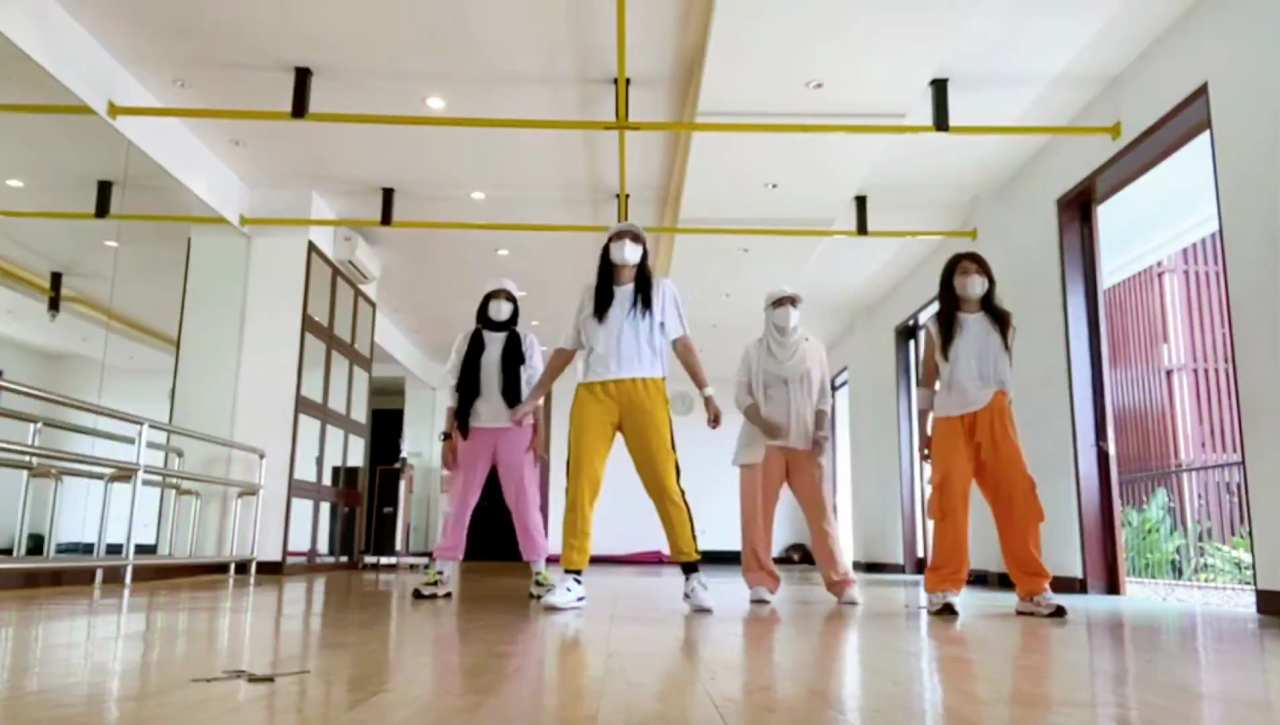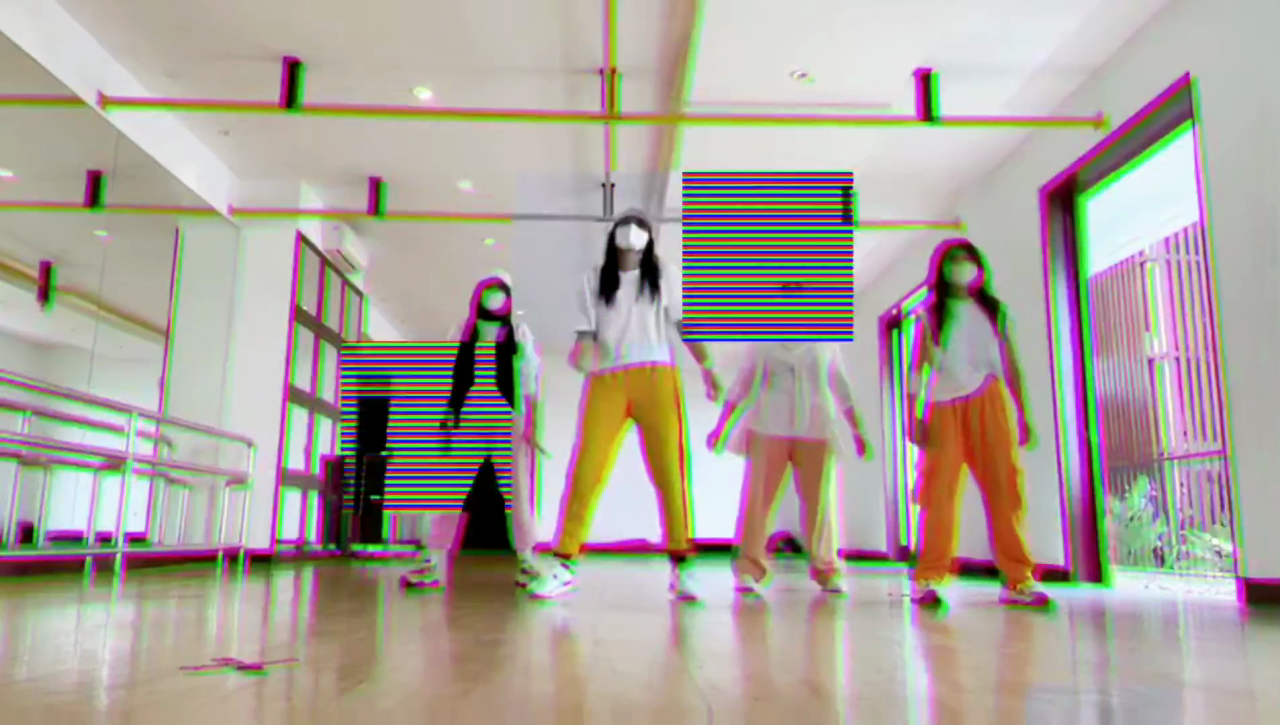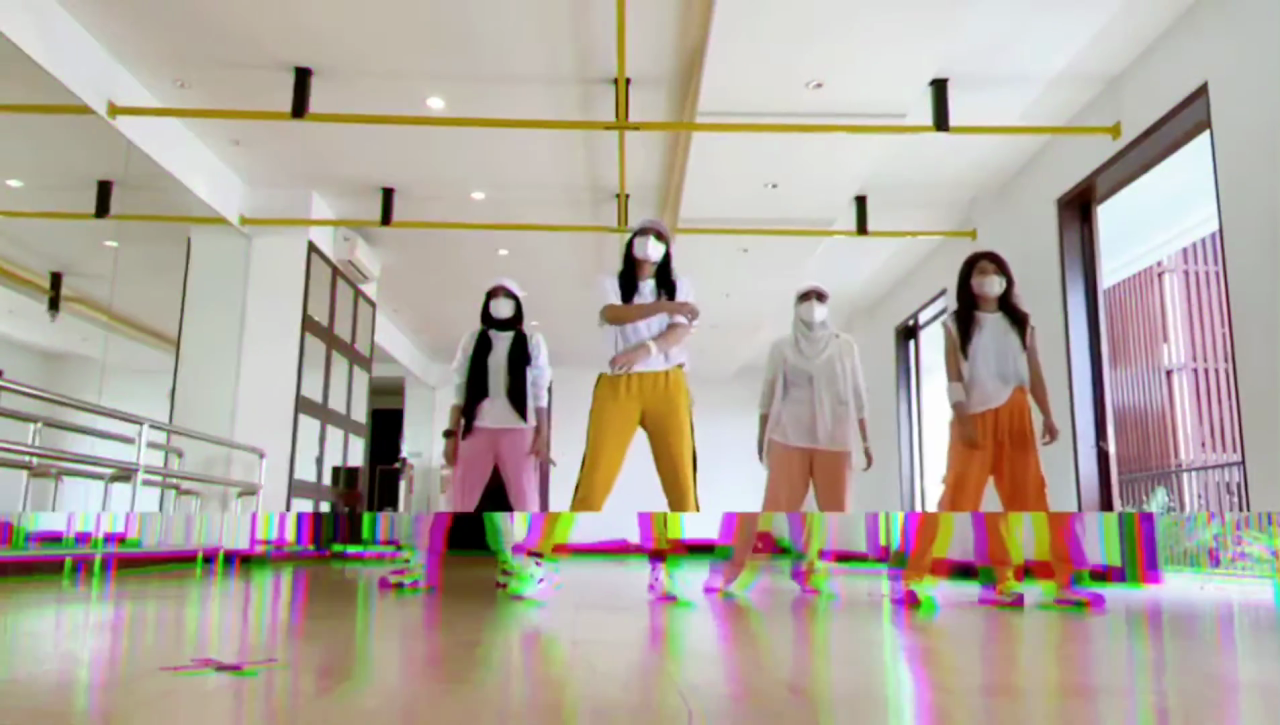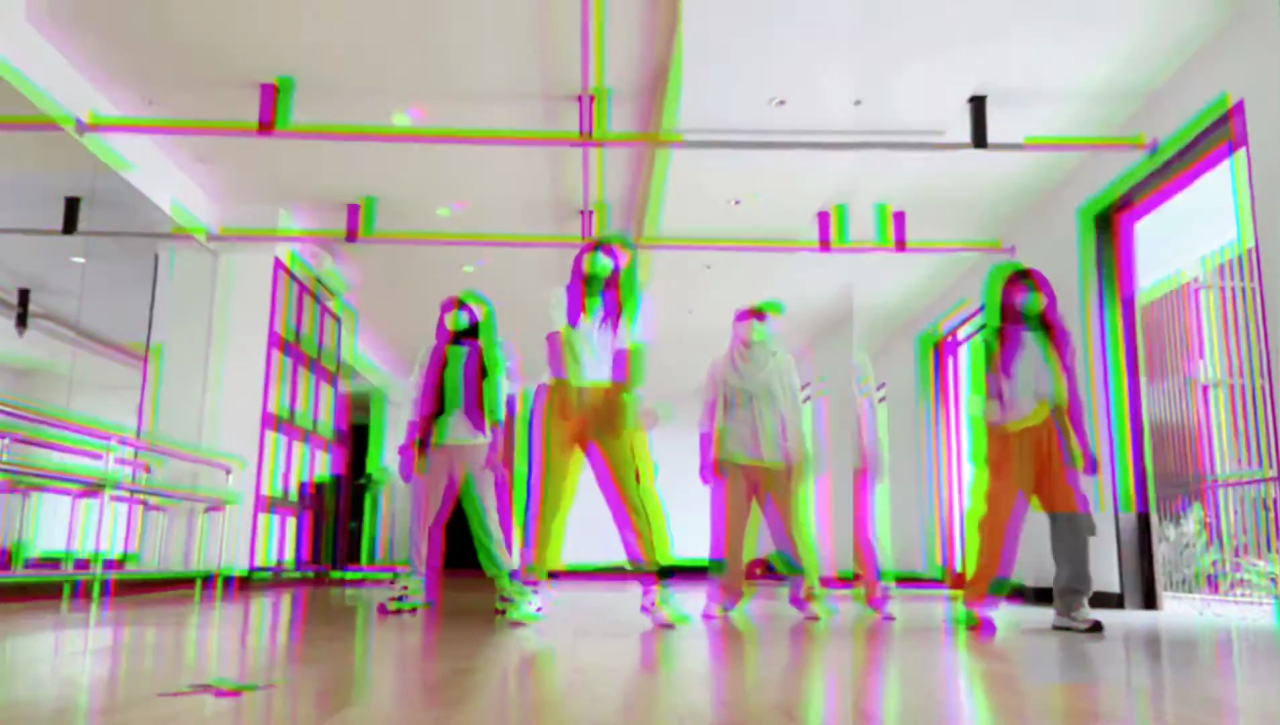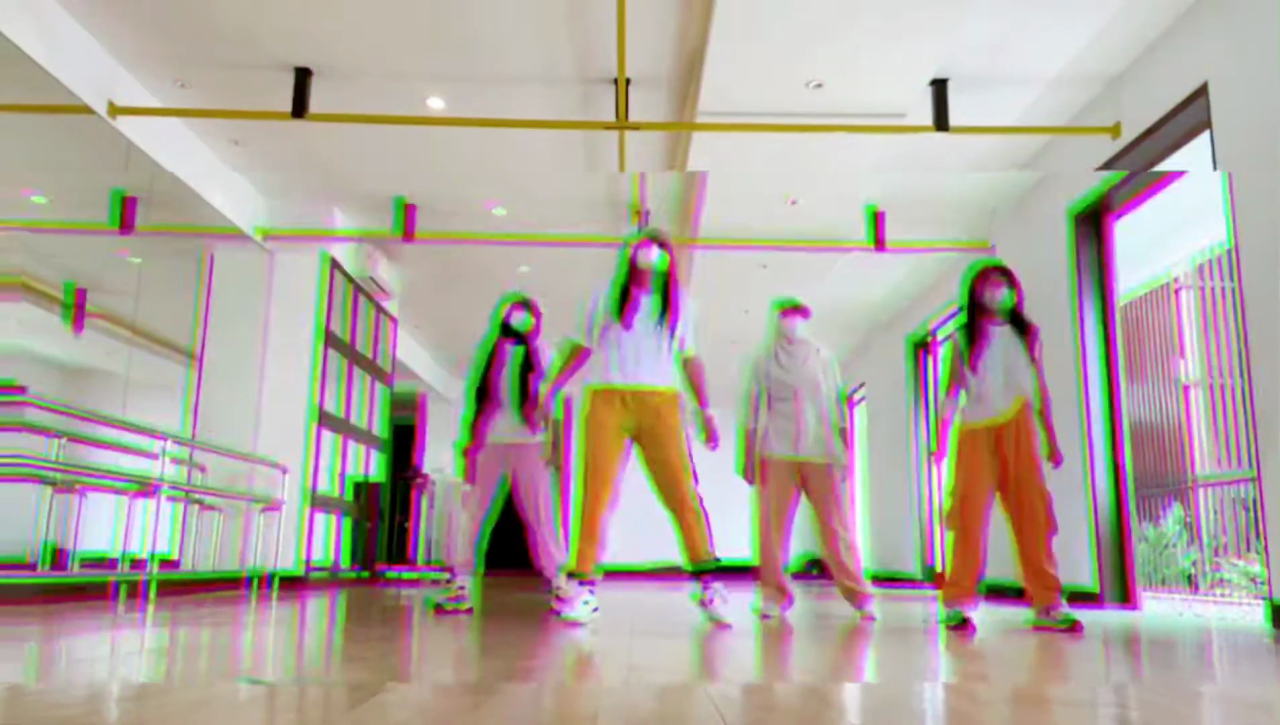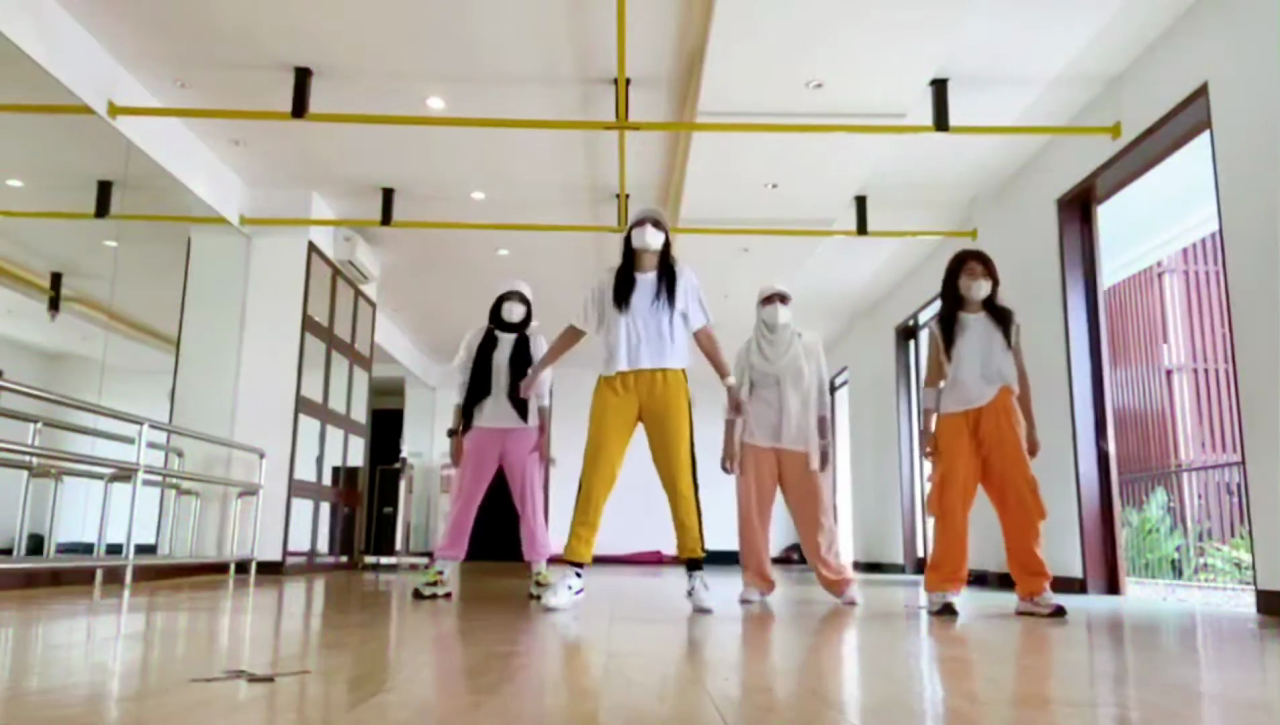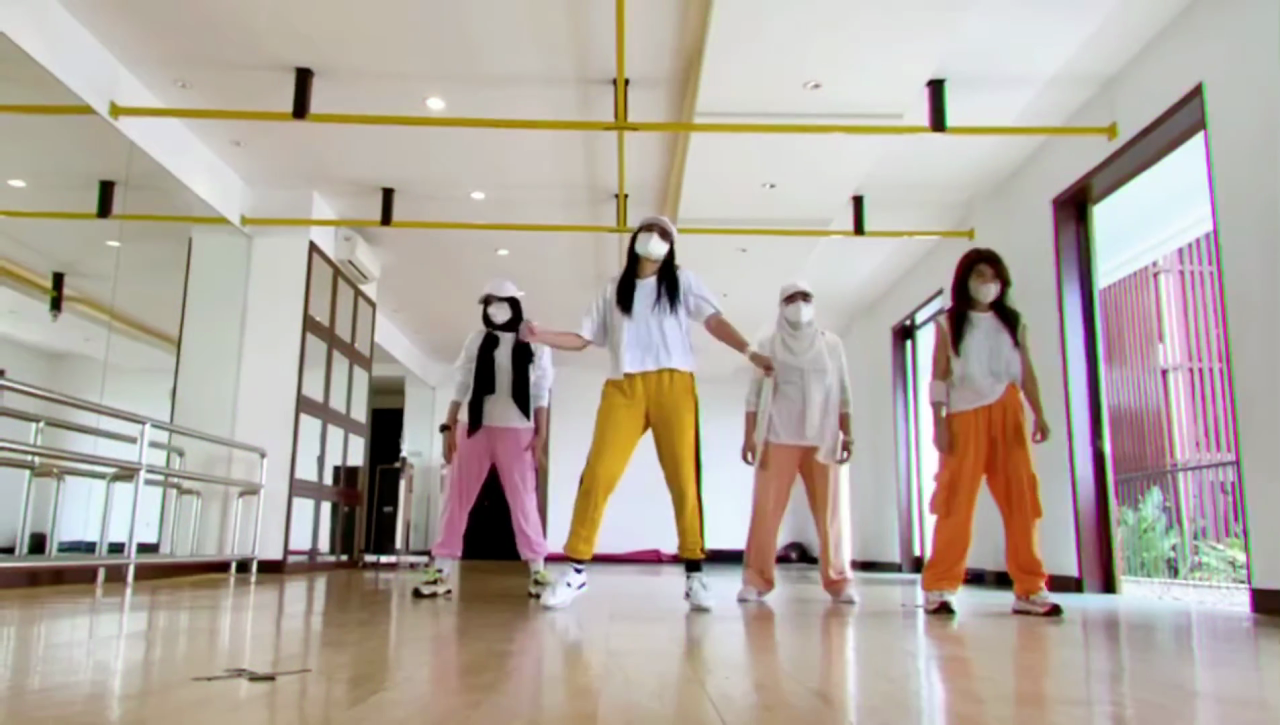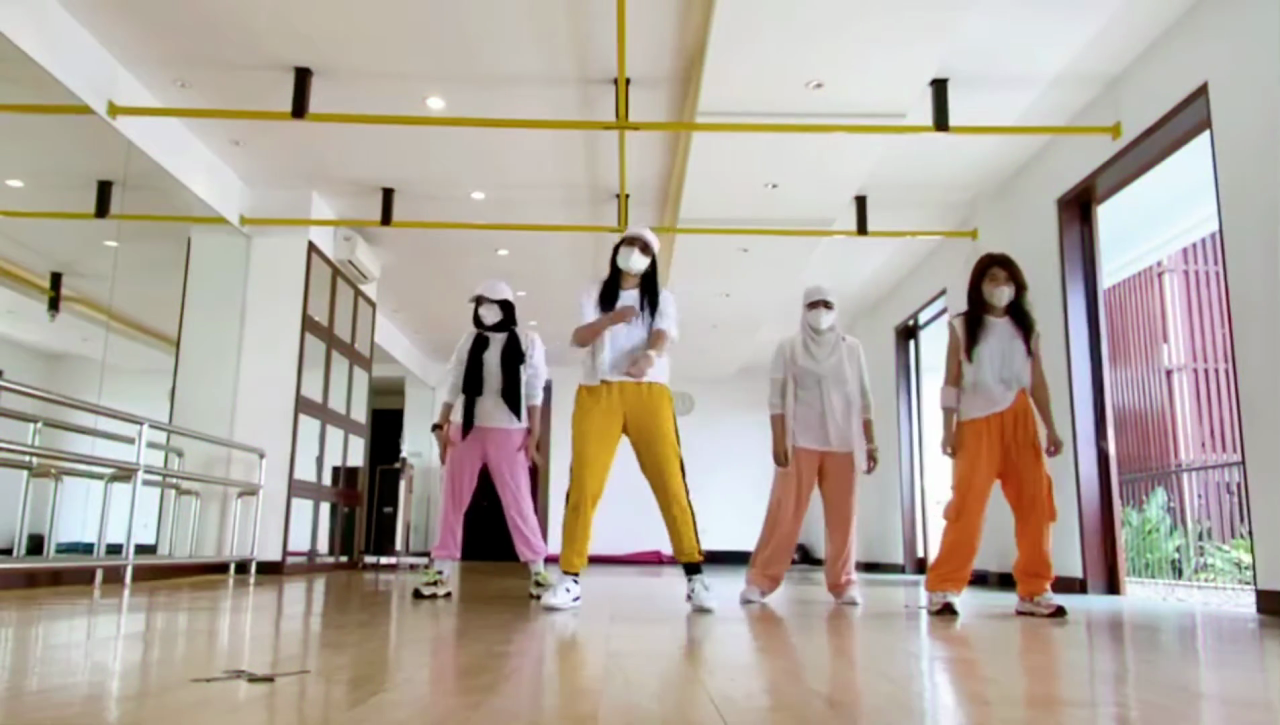
dt=0.3s
person 1, frame 1
left shoulder: (660, 290)
right shoulder: (590, 295)
left elbow: (680, 343)
right elbow: (567, 348)
left wrist: (706, 392)
right wrist: (536, 394)
left hip: (644, 392)
right hip: (594, 395)
left knee: (664, 481)
right knee: (581, 486)
left ankle: (692, 576)
right ankle: (572, 579)
person 1, frame 2
left shoulder: (664, 276)
right shoulder: (594, 280)
left elbow: (685, 323)
right elbow: (585, 333)
left wrist: (707, 366)
right wrist: (583, 352)
left hip: (656, 379)
right hip: (606, 382)
left knee: (669, 472)
right knee: (585, 472)
left ankle: (680, 569)
right ankle: (563, 567)
person 1, frame 3
left shoulder: (678, 285)
right shoulder: (611, 281)
left elbow: (682, 332)
right elbow: (612, 316)
left wrist: (649, 346)
right wrist: (667, 307)
left hip: (665, 385)
right hip: (616, 384)
left knee: (679, 478)
right knee: (595, 476)
left ankle: (664, 571)
right ankle: (543, 560)
person 1, frame 4
left shoulder: (627, 302)
right shoulder: (562, 297)
left elbow: (631, 353)
right elbow: (558, 341)
left wrist: (630, 400)
right wrist: (573, 387)
left hip: (611, 400)
right hip: (564, 397)
left knee: (630, 492)
right knee: (552, 492)
left ankle: (655, 591)
right ankle: (536, 586)
person 1, frame 5
left shoulder: (679, 301)
right shoulder: (607, 297)
left elbow: (690, 359)
right elbow: (581, 347)
left wrist: (706, 411)
right wrist: (549, 391)
left hip: (659, 400)
right hip: (607, 399)
left knee: (681, 490)
right knee: (595, 492)
left ankle: (709, 585)
right ankle: (585, 590)
person 1, frame 6
left shoulder: (681, 279)
right shoulder: (608, 284)
left elbow: (702, 332)
right elbow: (576, 329)
left wrist: (728, 380)
right wrist: (539, 367)
left hip: (667, 385)
right hip: (615, 387)
left knee: (680, 479)
right knee: (596, 477)
left ankle: (696, 576)
right ankle: (574, 574)
person 1, frame 7
left shoulder: (682, 281)
right shoulder: (612, 291)
left elbow: (712, 319)
right elbow: (581, 339)
left wrist: (749, 350)
right wrist: (541, 336)
left hip: (673, 386)
right hip: (622, 389)
left knee: (684, 478)
right knee: (598, 474)
left ankle: (694, 576)
right ankle: (575, 570)
person 1, frame 8
left shoulder: (662, 298)
right shoulder: (595, 294)
left elbow: (664, 335)
right elbow: (580, 338)
left wrist: (647, 357)
right wrist: (611, 319)
left hip: (649, 394)
right hip: (597, 396)
left knee: (671, 486)
right knee: (584, 486)
left ankle: (695, 577)
right ankle: (570, 578)
person 2, frame 1
left shoulder: (1004, 324)
right shoulder: (938, 328)
left elbow: (1009, 378)
right elbow: (927, 380)
left wrist: (1011, 424)
right wrist: (922, 429)
left hip: (996, 419)
right hip: (953, 421)
left knee: (1018, 500)
right knee: (951, 503)
left ankle: (1033, 590)
right ankle: (943, 589)
person 2, frame 2
left shoulder: (994, 311)
right shoulder: (930, 313)
left elbow: (1010, 364)
right elbow: (918, 366)
left wrist: (1022, 412)
right wrist: (913, 413)
left hip: (988, 403)
right hip: (944, 406)
left knee: (1003, 486)
right knee: (938, 489)
left ankle: (1017, 579)
right ankle: (928, 577)
person 2, frame 3
left shoulder: (1020, 322)
right shoulder: (956, 325)
left elbow: (1034, 373)
right elbow: (954, 376)
left wrist: (1047, 415)
right wrist: (965, 419)
left hip: (1014, 414)
right hip: (974, 416)
left knee: (1028, 499)
right knee: (960, 498)
left ankle: (1010, 584)
right ankle: (926, 579)
person 2, frame 4
left shoulder: (1059, 340)
right shoulder: (997, 340)
left elbow: (1071, 395)
right elbow: (990, 394)
left wrist: (1084, 445)
right wrist: (991, 439)
left hip: (1053, 435)
right hip: (1012, 436)
left knee: (1072, 518)
right knee: (998, 517)
left ankle: (1070, 605)
right ankle: (977, 602)
person 2, frame 5
left shoulder: (1028, 334)
right shoulder: (965, 336)
left elbow: (1039, 388)
right elbow: (952, 388)
left wrist: (1051, 437)
right wrist: (940, 435)
left hip: (1019, 429)
right hip: (976, 430)
left knee: (1033, 514)
right knee: (970, 515)
left ankle: (1048, 602)
right ankle: (958, 601)
person 2, frame 6
left shoulder: (1006, 321)
right shoulder: (942, 325)
left elbow: (1020, 376)
right elbow: (933, 380)
left wrist: (1031, 427)
right wrist: (927, 429)
left hip: (1001, 416)
right hip: (957, 420)
left knee: (1020, 500)
right knee: (951, 504)
left ankle: (1033, 590)
right ankle: (942, 588)
person 2, frame 7
left shoulder: (1013, 322)
right shoulder: (948, 323)
left elbow: (1026, 372)
right elbow: (940, 377)
left wrist: (1039, 413)
right wrist: (939, 423)
left hip: (1007, 414)
right hip: (966, 416)
left knee: (1020, 500)
right knee: (957, 500)
left ankle: (1029, 589)
right ankle: (938, 586)
person 2, frame 8
left shoulder: (1026, 328)
right shoulder: (961, 327)
left elbow: (1036, 381)
right elbow: (951, 382)
left wrist: (1050, 426)
right wrist: (948, 429)
left hip: (1019, 420)
right hip: (976, 422)
left knee: (1034, 503)
right knee: (967, 504)
left ankle: (1034, 590)
right ankle: (943, 587)
person 3, frame 1
left shoulder: (525, 342)
right shoulder: (468, 341)
left elbow: (536, 391)
right elbow: (456, 390)
left wrist: (538, 433)
right wrist: (449, 435)
left hip: (515, 431)
right hip: (474, 430)
left knee: (525, 501)
right knee: (461, 499)
left ankle: (539, 571)
right ankle: (444, 572)
person 3, frame 2
left shoulder: (519, 333)
right shoulder: (463, 331)
left elbow: (530, 381)
right elbow: (451, 380)
left wrist: (533, 423)
right wrist: (444, 423)
left hip: (509, 420)
right hip: (468, 420)
left knee: (517, 491)
right knee: (452, 490)
left ankle: (527, 561)
right ankle: (432, 561)
person 3, frame 3
left shoulder: (531, 342)
right shoulder: (473, 341)
left elbow: (539, 393)
right elbow: (460, 389)
left wrist: (542, 436)
right wrist: (451, 432)
left hip: (515, 430)
right hip: (476, 429)
left knee: (522, 500)
right knee: (458, 497)
left ankle: (514, 566)
right ankle: (428, 562)
person 3, frame 4
left shoulder: (488, 355)
right shoulder: (434, 355)
left elbow: (498, 405)
right elbow: (420, 404)
left wrist: (498, 448)
right wrist: (410, 448)
left hip: (475, 445)
right hip: (437, 444)
left knee: (484, 516)
right knee: (423, 517)
left ankle: (507, 588)
right ankle: (414, 588)
person 3, frame 5
left shoulder: (541, 353)
right shoulder: (487, 353)
right elbow: (474, 404)
right wrist: (467, 449)
left hip: (531, 443)
right hip: (490, 444)
left knee: (542, 515)
right knee: (477, 514)
left ankle: (558, 585)
right ankle: (462, 586)
person 3, frame 6
left shoulder: (535, 343)
right shoulder: (477, 339)
left elbow: (542, 392)
right elbow: (464, 387)
left wrist: (545, 433)
right wrist: (455, 431)
left hip: (523, 430)
right hip: (481, 428)
left knee: (531, 500)
right knee: (464, 497)
left ankle: (539, 573)
right ankle: (443, 572)
person 3, frame 7
left shoulder: (535, 344)
right shoulder: (477, 340)
left elbow: (541, 393)
right elbow: (461, 385)
left wrist: (541, 434)
right wrist: (449, 426)
left hip: (516, 430)
right hip: (473, 428)
left knee: (523, 500)
right knee: (458, 498)
left ankle: (537, 570)
right ankle: (441, 571)
person 3, frame 8
left shoulder: (528, 341)
right shoulder: (469, 341)
left elbow: (534, 391)
right elbow: (453, 386)
left wrist: (533, 433)
right wrist: (441, 425)
left hip: (508, 431)
right hip: (465, 428)
left knee: (518, 500)
right knee: (453, 500)
left ankle: (537, 571)
right ankle: (441, 572)
person 4, frame 1
left shoulder: (814, 349)
right shoulder: (754, 351)
left elbow: (824, 396)
right elbow: (742, 396)
left wrist: (822, 431)
right wrist: (763, 421)
left hip: (806, 443)
right hip: (764, 442)
left knee: (820, 512)
right knee: (758, 512)
left ankle: (840, 581)
right ankle: (761, 581)
person 4, frame 2
left shoulder: (825, 338)
right shoulder: (762, 340)
left elbow: (841, 387)
right elbow: (743, 384)
left wrist: (857, 430)
right wrist: (721, 425)
left hip: (815, 431)
right hip: (768, 429)
left knee: (817, 502)
right knee: (755, 499)
left ankle: (826, 571)
right ankle: (749, 570)
person 4, frame 3
left shoulder: (844, 345)
right shoulder: (781, 348)
left elbow: (856, 395)
right elbow: (768, 394)
left wrist: (864, 441)
right wrist: (761, 437)
left hip: (831, 440)
right hip: (786, 438)
left knee: (833, 511)
right knee: (776, 505)
left ankle: (821, 575)
right ankle: (734, 569)
person 4, frame 4
left shoulder: (784, 363)
right shoulder: (722, 367)
left elbow: (795, 412)
right elbow: (709, 415)
left wrist: (801, 455)
right wrist: (707, 456)
left hip: (775, 458)
right hip: (733, 457)
left knee: (790, 527)
right knee: (728, 528)
left ankle: (807, 595)
right ankle: (722, 596)
person 4, frame 5
left shoulder: (824, 360)
right shoulder: (764, 363)
left elbow: (839, 409)
right elbow: (753, 412)
left wrist: (845, 451)
right wrist: (748, 455)
left hip: (820, 453)
right hip: (776, 453)
left knee: (835, 524)
right knee: (772, 526)
left ankle: (858, 593)
right ankle: (775, 595)
person 4, frame 6
left shoulder: (810, 346)
right shoulder: (748, 351)
left elbow: (821, 397)
left wrist: (825, 441)
right wrist: (728, 444)
left hip: (801, 443)
right hip: (757, 442)
left knee: (815, 513)
right knee: (753, 513)
left ankle: (838, 581)
right ankle: (756, 581)
person 4, frame 7
left shoulder: (831, 343)
right shoulder: (769, 346)
left elbow: (843, 392)
right elbow: (756, 395)
left wrist: (847, 434)
right wrist: (749, 436)
left hip: (822, 439)
right hip: (778, 438)
left knee: (829, 510)
right knee: (767, 508)
left ankle: (837, 580)
right ankle: (756, 579)
person 4, frame 8
left shoulder: (851, 348)
right shoulder: (788, 349)
left elbow: (863, 399)
right elbow: (777, 399)
left wrist: (870, 442)
right wrist: (778, 441)
left hip: (842, 444)
right hip: (799, 442)
left knee: (843, 514)
right knee: (785, 512)
left ankle: (842, 582)
right ankle: (760, 579)
